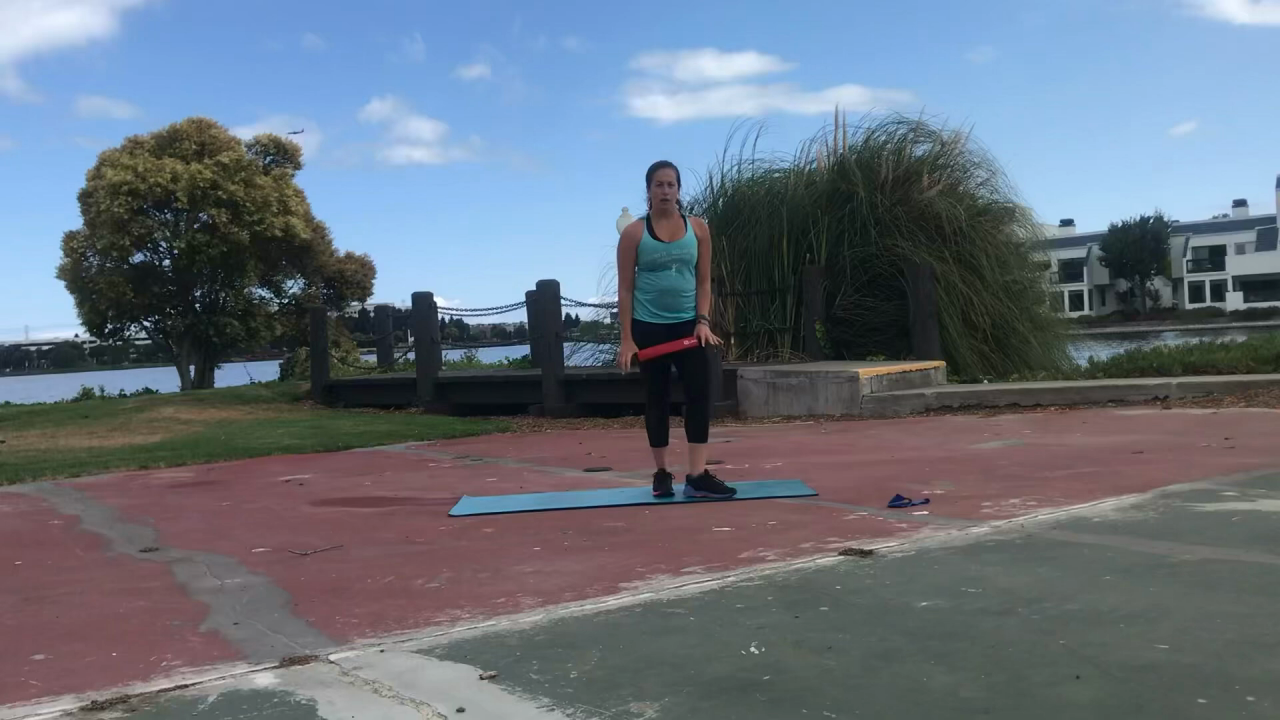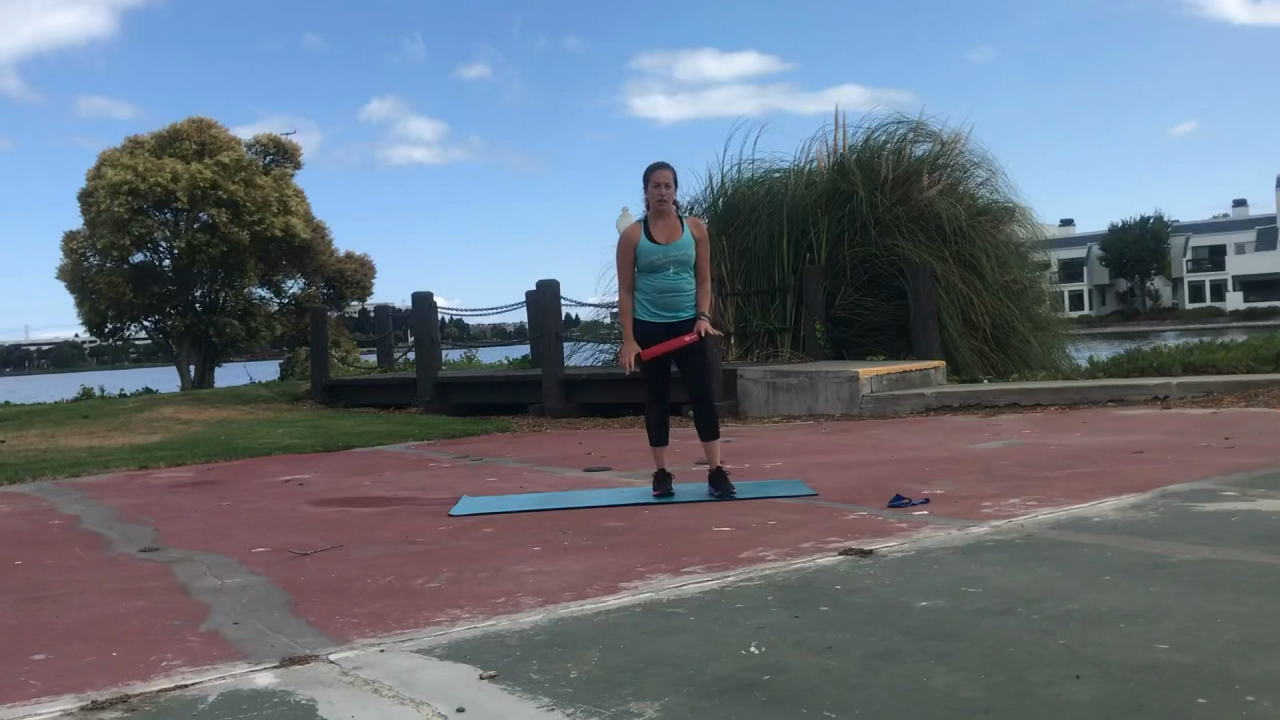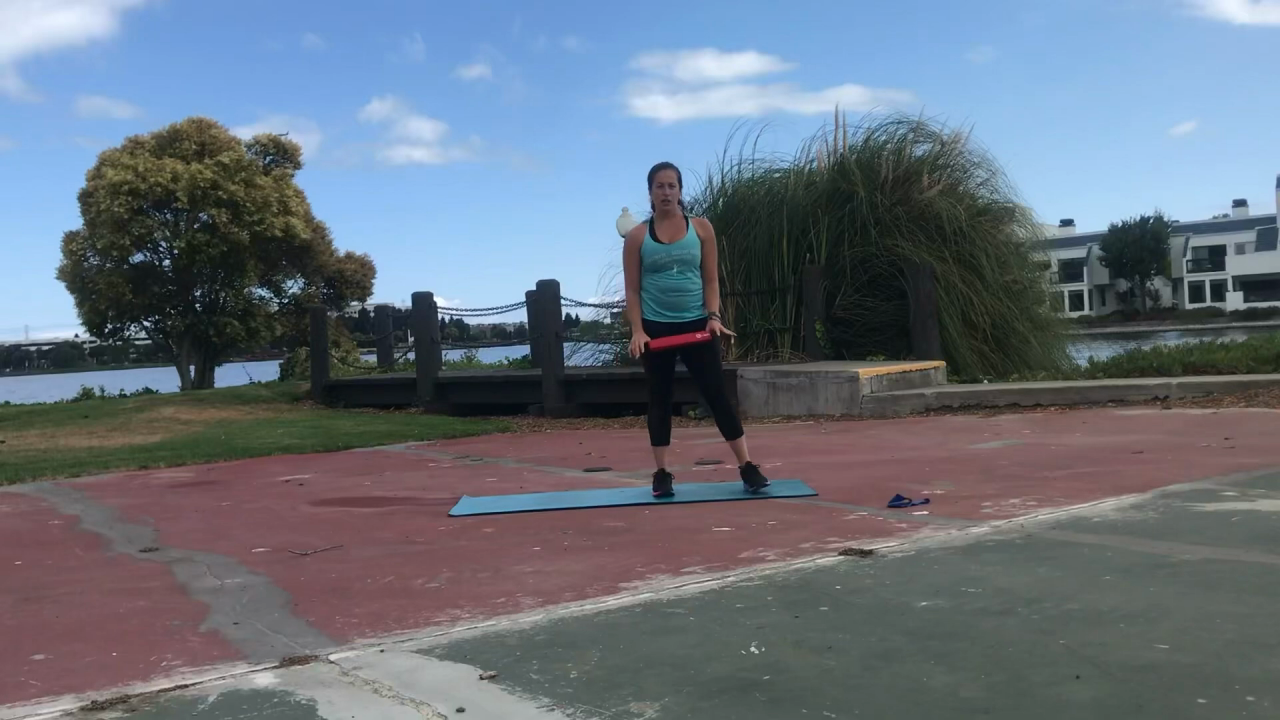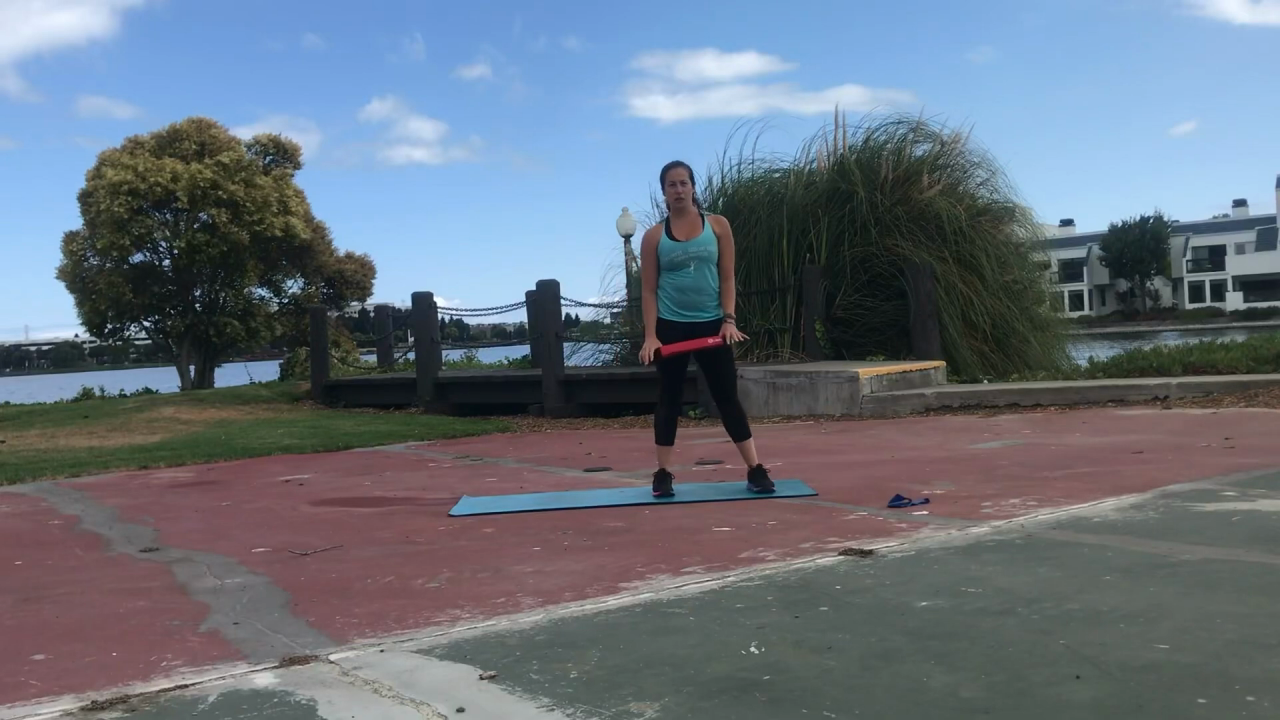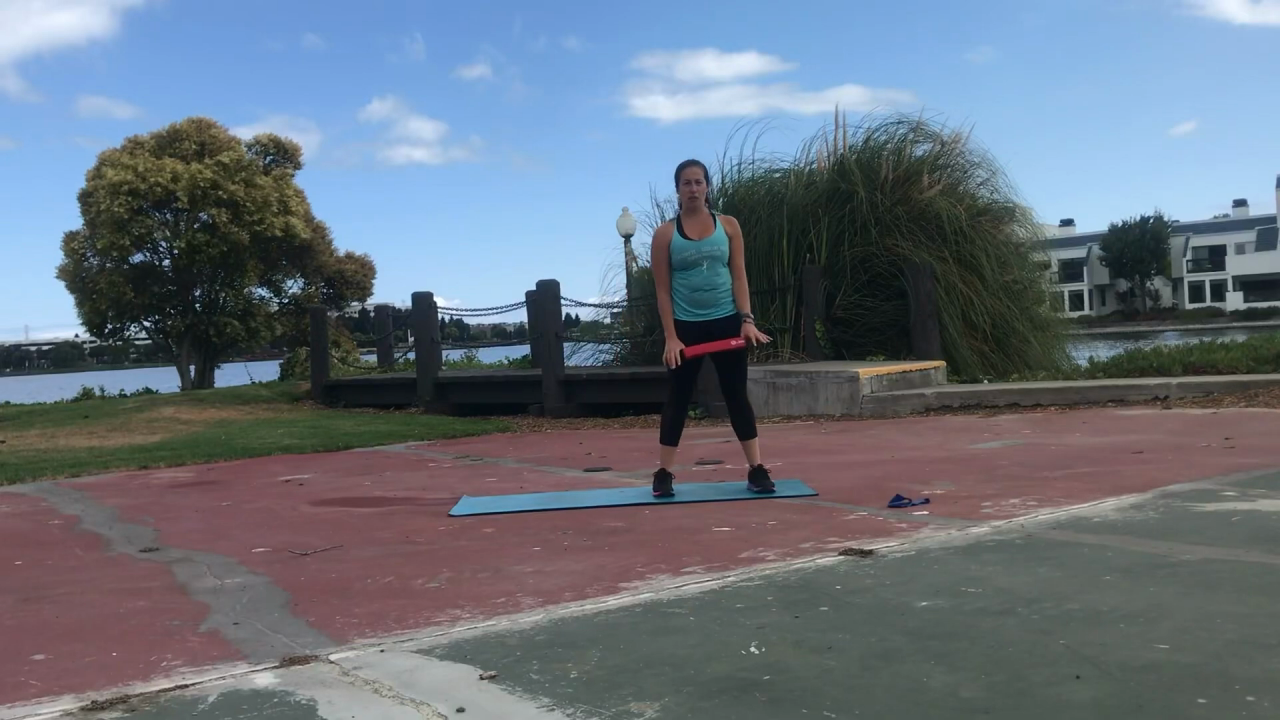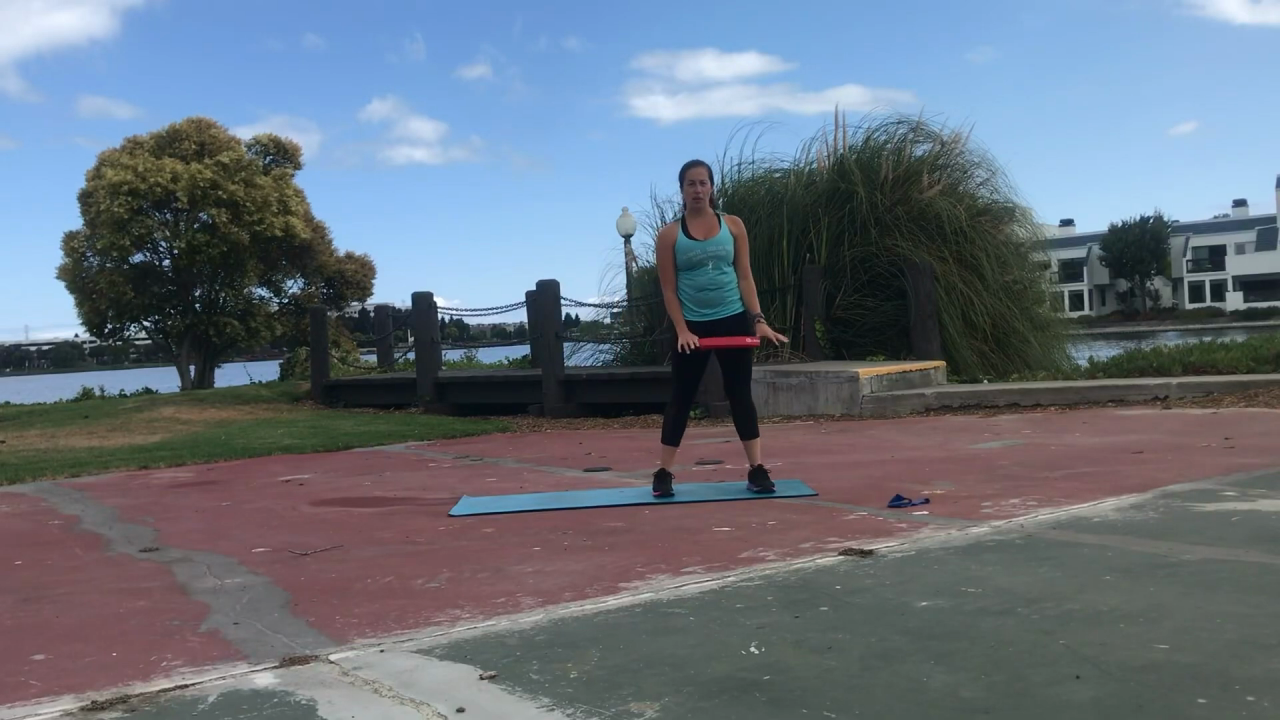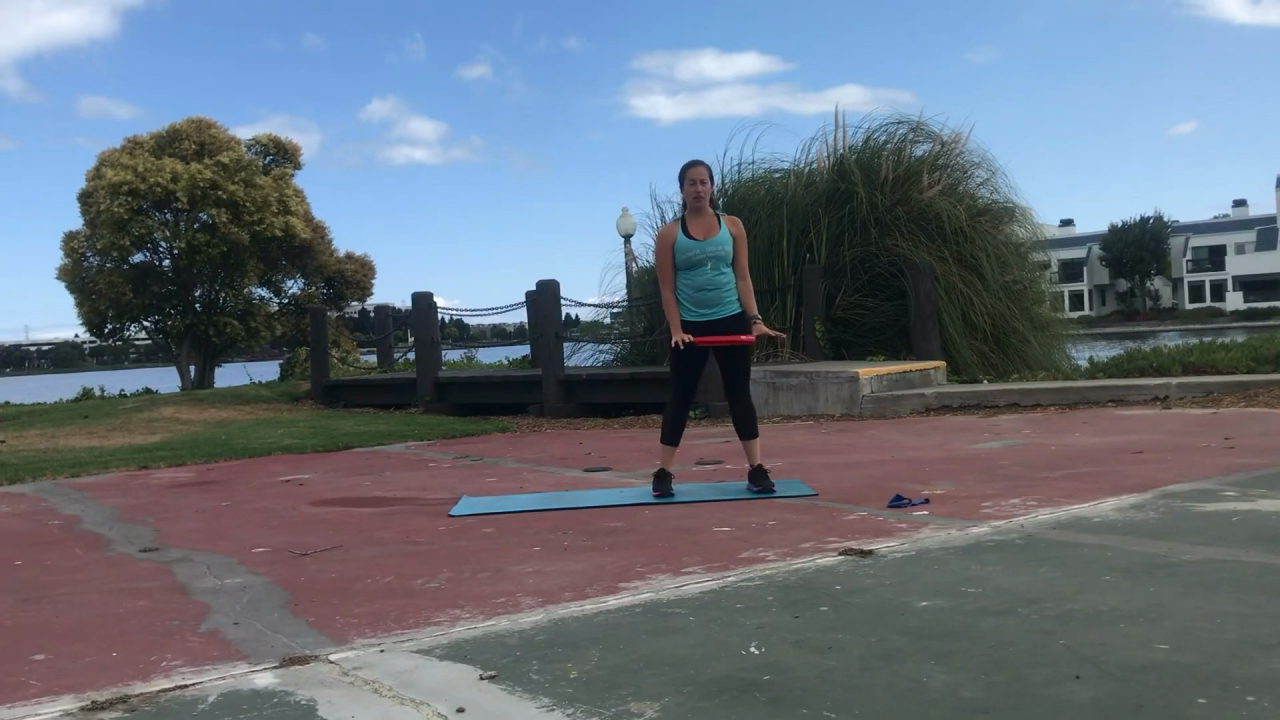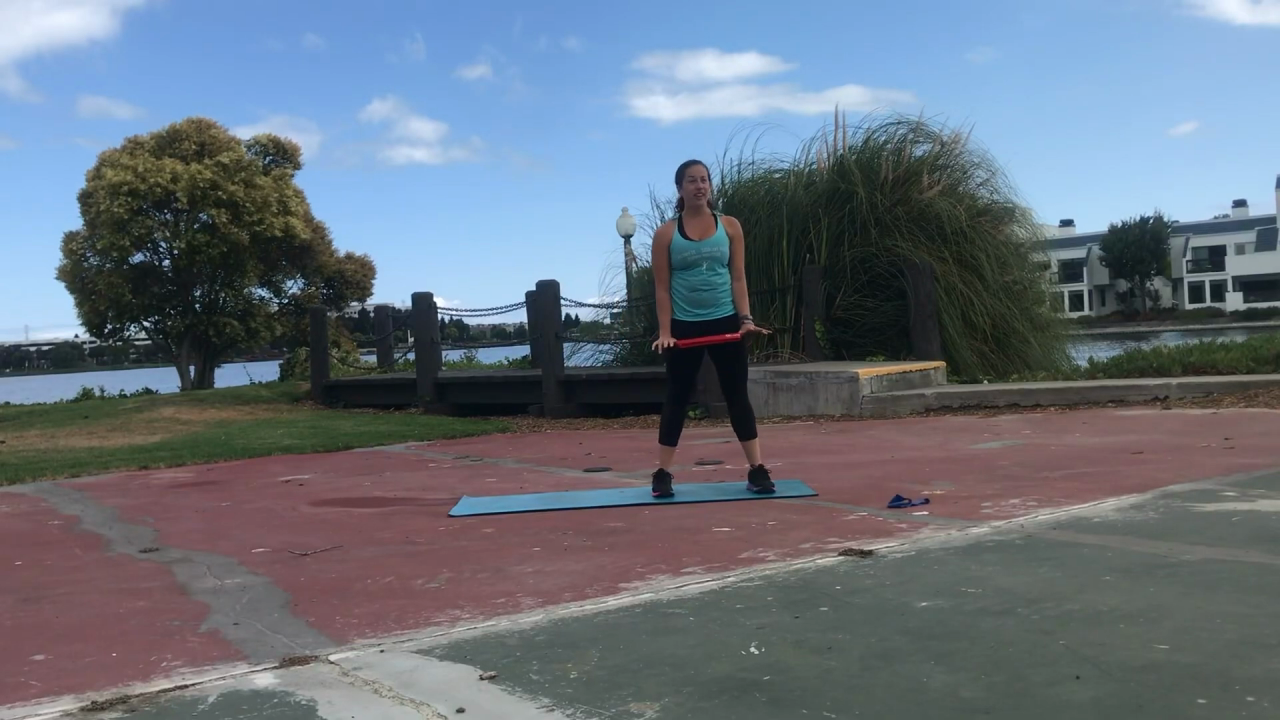
dt=0.2s
person 1, frame 1
left shoulder: (698, 229)
right shoulder: (634, 233)
left elbow: (704, 281)
right elbow: (625, 289)
left wrist: (703, 321)
right wrist: (627, 338)
left hip: (688, 324)
right hip: (649, 328)
left knee: (699, 395)
right knee: (657, 399)
left ankle: (697, 476)
right ankle: (662, 474)
person 1, frame 2
left shoulder: (696, 229)
right shoulder: (632, 235)
left elbow: (704, 280)
right elbow: (626, 290)
left wrist: (703, 316)
right wrist: (628, 338)
left hip: (688, 323)
right hip: (649, 327)
left knee: (703, 394)
right knee: (657, 398)
left ankle: (716, 473)
right ankle: (662, 474)
person 1, frame 3
left shoulder: (701, 228)
right shoulder: (638, 236)
left elbow: (711, 279)
right elbow: (632, 289)
left wrist: (713, 316)
right wrist: (637, 330)
left hip: (695, 324)
right hip: (656, 327)
left knee: (717, 394)
right knee: (660, 398)
left ankle: (748, 467)
right ankle: (662, 473)
person 1, frame 4
left shoulder: (718, 226)
right shoulder: (654, 236)
left elbow: (727, 279)
right elbow: (648, 290)
left wrist: (728, 320)
right wrist: (650, 335)
left hip: (711, 325)
right hip: (671, 327)
left knee: (727, 396)
right knee: (669, 398)
left ankle: (755, 469)
right ankle: (663, 473)
person 1, frame 5
left shoulder: (728, 225)
right shoulder: (665, 234)
left elbow: (738, 277)
right elbow: (663, 290)
left wrist: (746, 320)
right wrist: (671, 336)
left hip: (726, 322)
right hip: (687, 327)
left knee: (736, 394)
right knee: (678, 398)
left ankle: (756, 469)
right ankle: (663, 473)
person 1, frame 6
left shoulder: (733, 225)
right shoulder: (669, 234)
left elbow: (744, 276)
right elbow: (669, 289)
left wrist: (758, 319)
right wrist: (683, 330)
left hip: (733, 321)
right hip: (694, 326)
left knee: (740, 394)
right knee: (681, 398)
left ankle: (756, 469)
right ankle: (663, 473)
person 1, frame 7
left shoulder: (732, 226)
right shoulder: (669, 234)
left elbow: (743, 277)
right elbow: (667, 289)
left wrist: (755, 319)
right wrist: (676, 329)
left hip: (730, 321)
right hip: (691, 326)
left knee: (739, 394)
right knee: (680, 397)
left ankle: (756, 469)
right ankle: (663, 473)
person 1, frame 8
left shoulder: (729, 226)
right shoulder: (666, 233)
left elbow: (738, 278)
right elbow: (662, 288)
left wrist: (746, 318)
right wrist: (665, 331)
left hip: (725, 322)
right hip: (685, 326)
left knee: (737, 394)
right knee: (677, 398)
left ankle: (757, 470)
right ankle: (662, 473)
